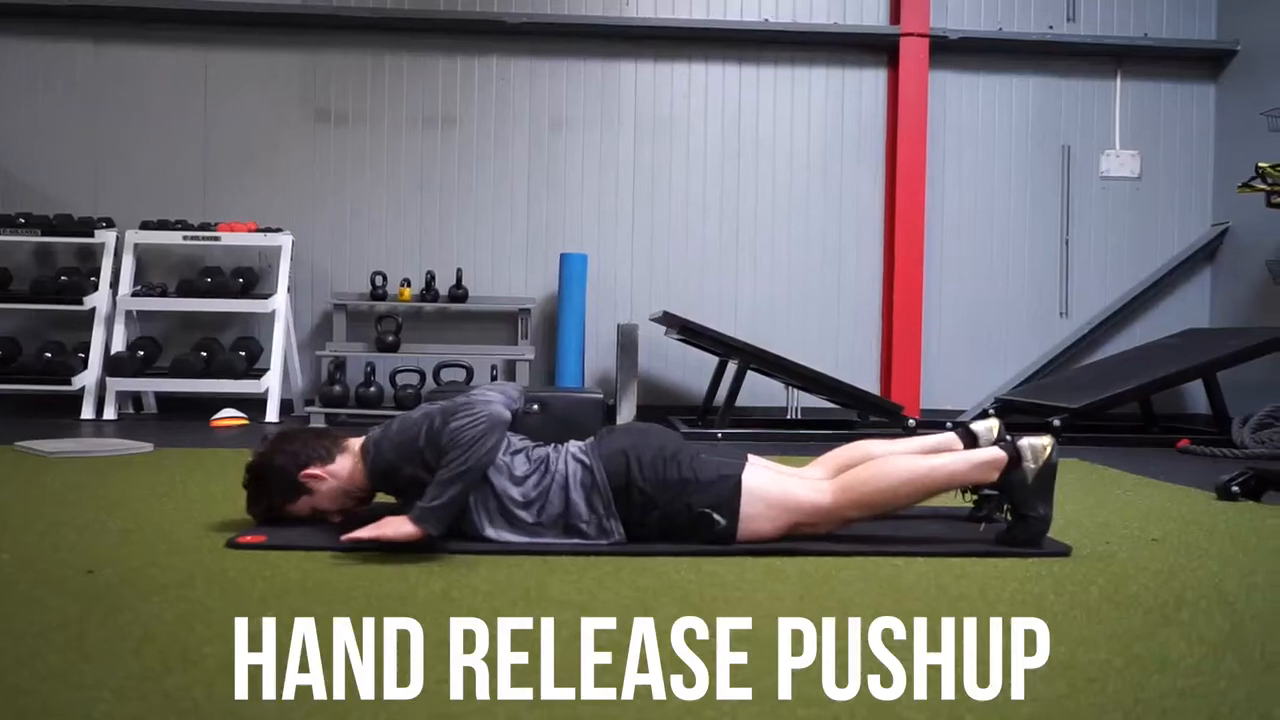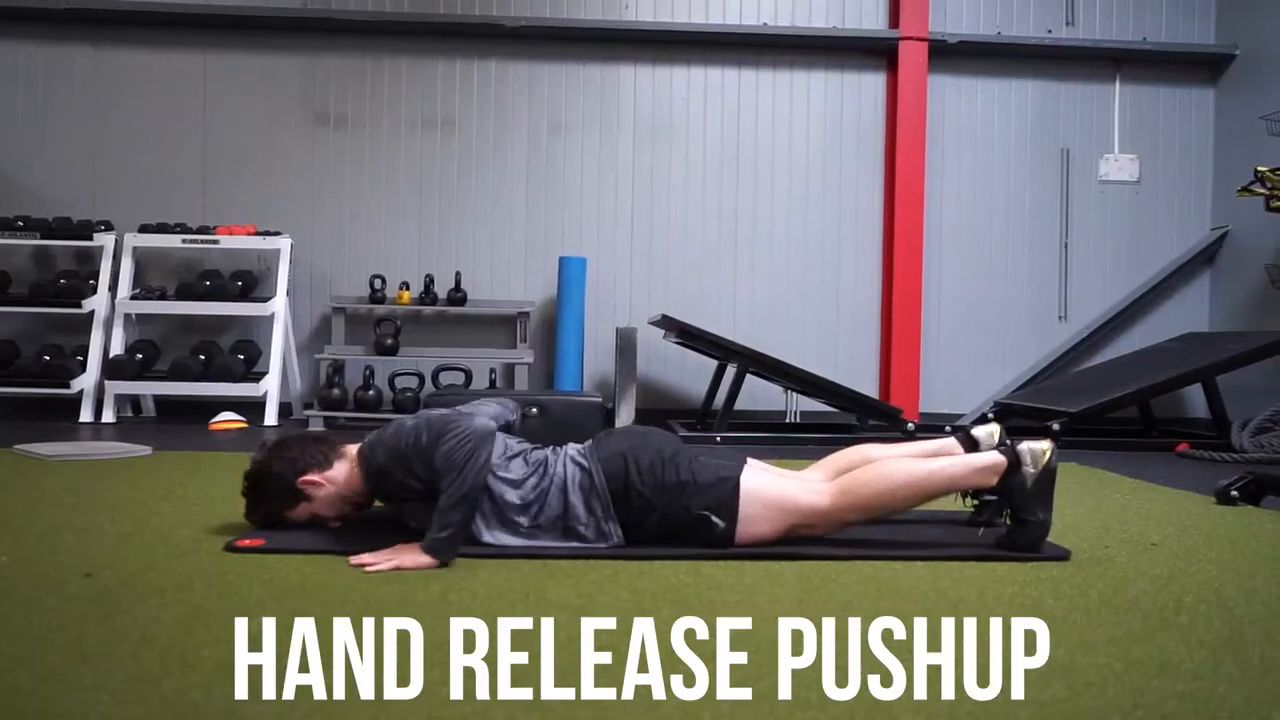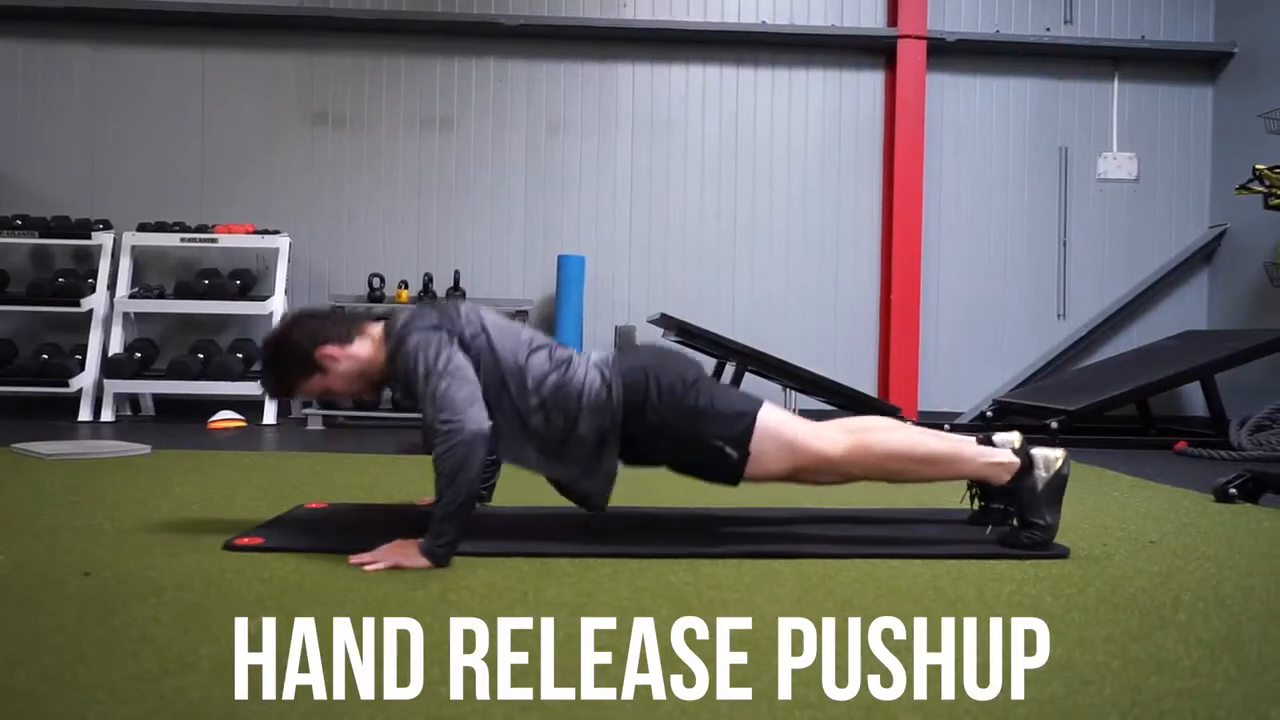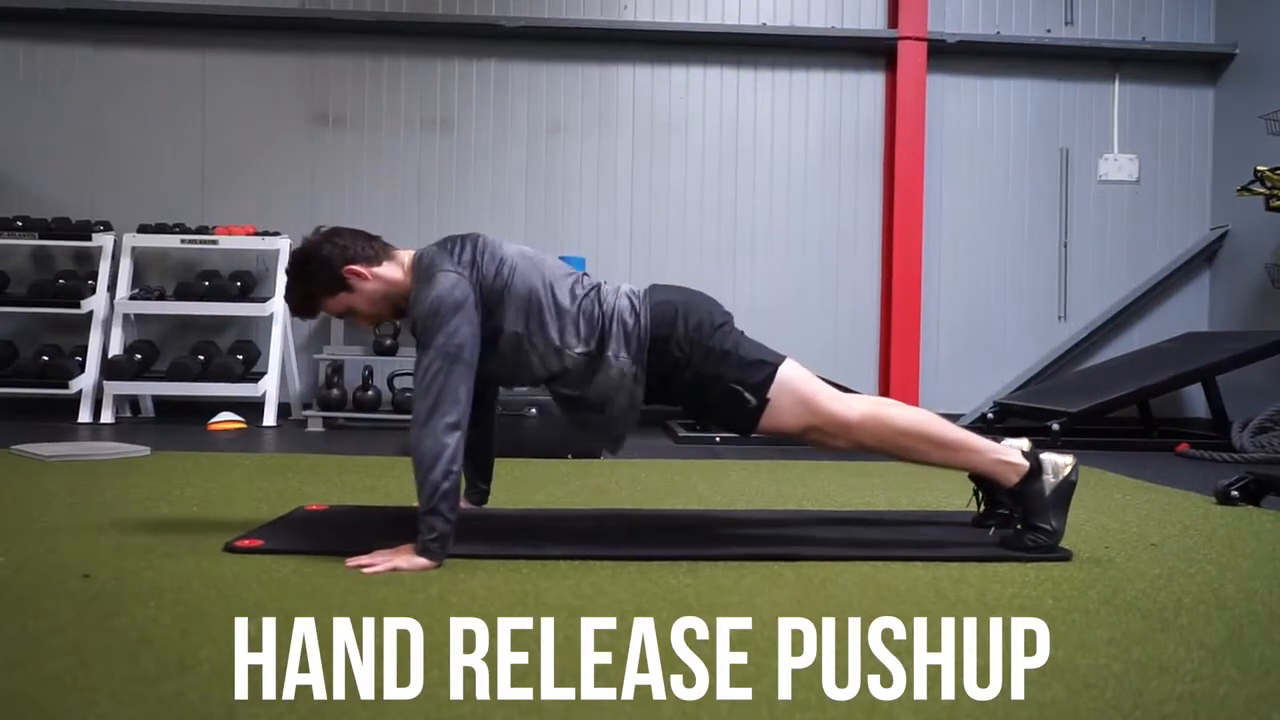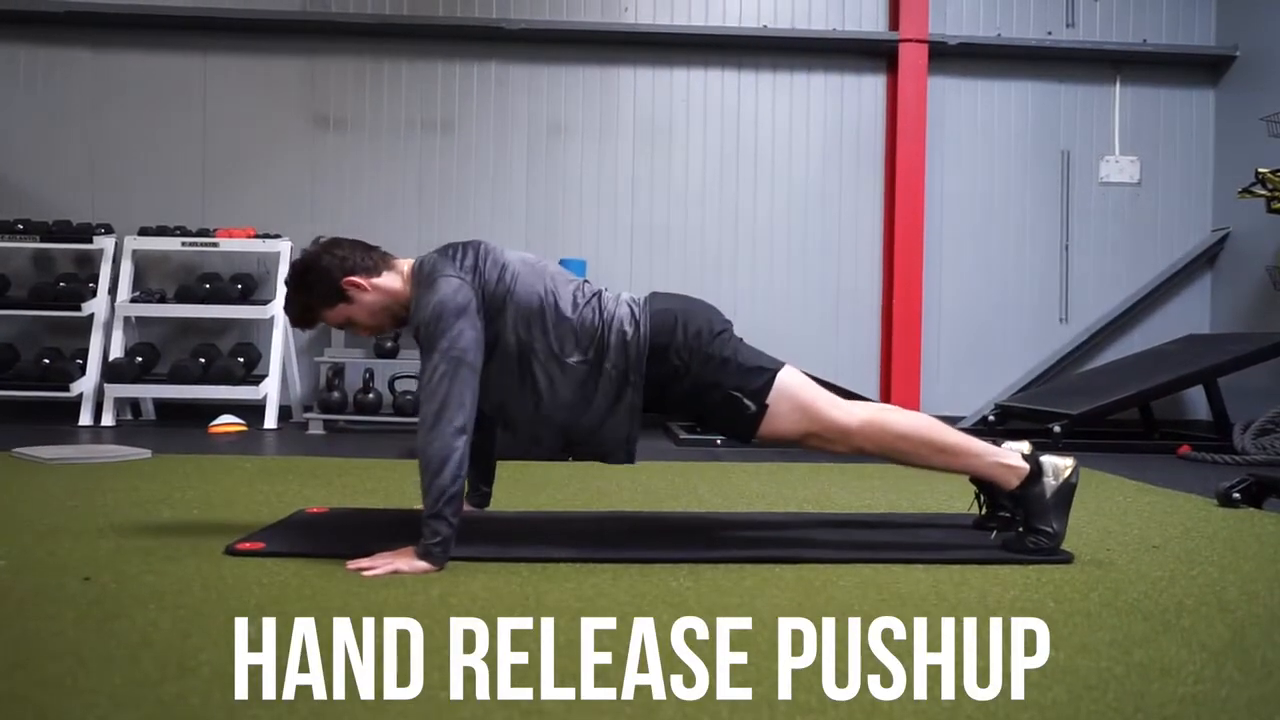
dt=0.4s
person 1, frame 1
left shoulder: (391, 449)
right shoulder: (407, 445)
left elbow: (486, 414)
right elbow: (503, 392)
left wrist: (424, 516)
left hip: (629, 488)
right hip: (619, 465)
left knee: (822, 504)
right knee: (812, 481)
left ankle: (1004, 462)
right ankle: (967, 442)
person 1, frame 2
left shoulder: (388, 455)
right shoulder: (404, 451)
left elbow: (473, 429)
right elbow: (499, 409)
left wrist: (435, 544)
right wrist: (436, 522)
left hip: (625, 491)
right hip: (617, 470)
left knee: (821, 502)
right knee: (813, 482)
left ankle: (1003, 465)
right ankle: (967, 446)
person 1, frame 3
left shoulder: (414, 341)
right shoulder: (424, 331)
left elbow: (469, 431)
right elbow: (489, 420)
left wrist: (435, 542)
right wrist: (464, 500)
left hip: (638, 405)
right hip: (631, 390)
left knee: (824, 453)
right knee: (821, 452)
left ankle: (1013, 466)
right ankle: (990, 447)
person 1, frame 4
left shoulder: (440, 285)
right shoulder: (446, 279)
left elbow: (439, 413)
right elbow: (475, 392)
left wrist: (429, 542)
right wrist: (472, 492)
left hip: (665, 341)
right hip: (655, 338)
left knee: (836, 418)
right knee: (832, 425)
left ankle: (1026, 473)
right ankle: (1002, 463)
person 1, frame 5
left shoulder: (441, 292)
right shoulder: (446, 284)
left elbow: (446, 418)
right elbow: (479, 398)
left wrist: (432, 544)
right wrist: (473, 497)
left hip: (664, 350)
right hip: (656, 345)
left knee: (839, 426)
right knee: (833, 429)
left ankle: (1028, 477)
right ankle: (1002, 458)
